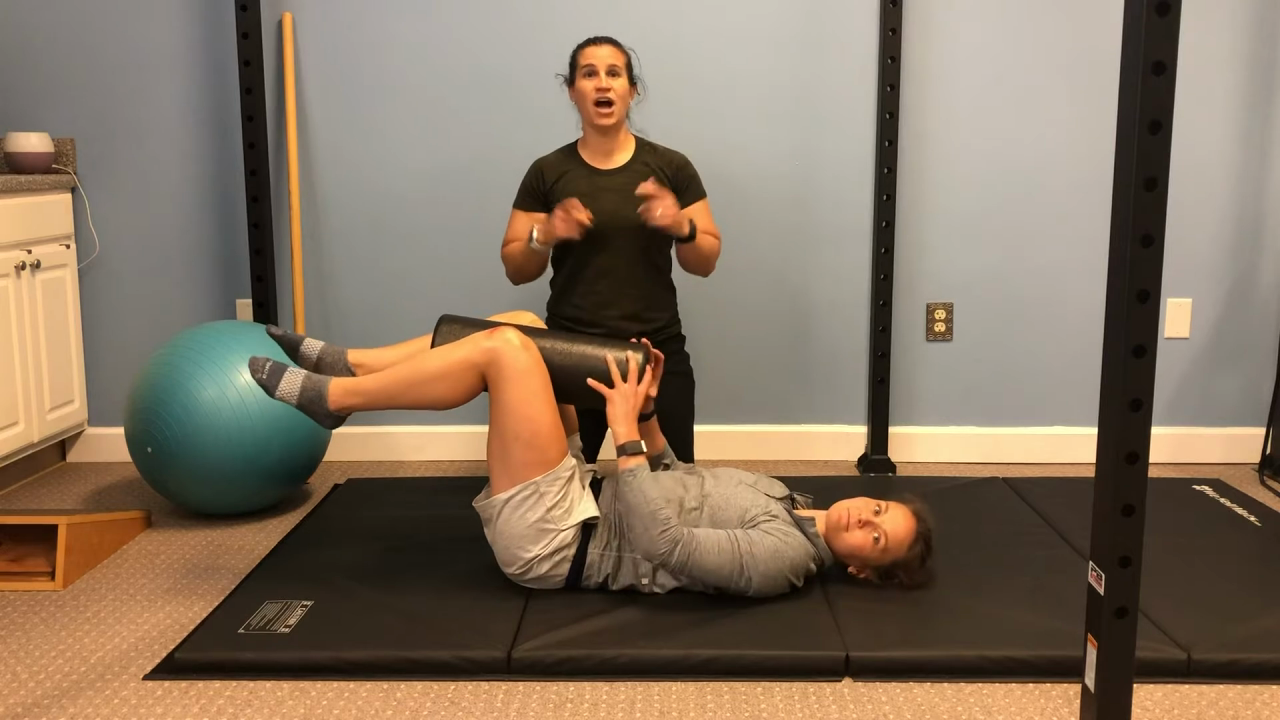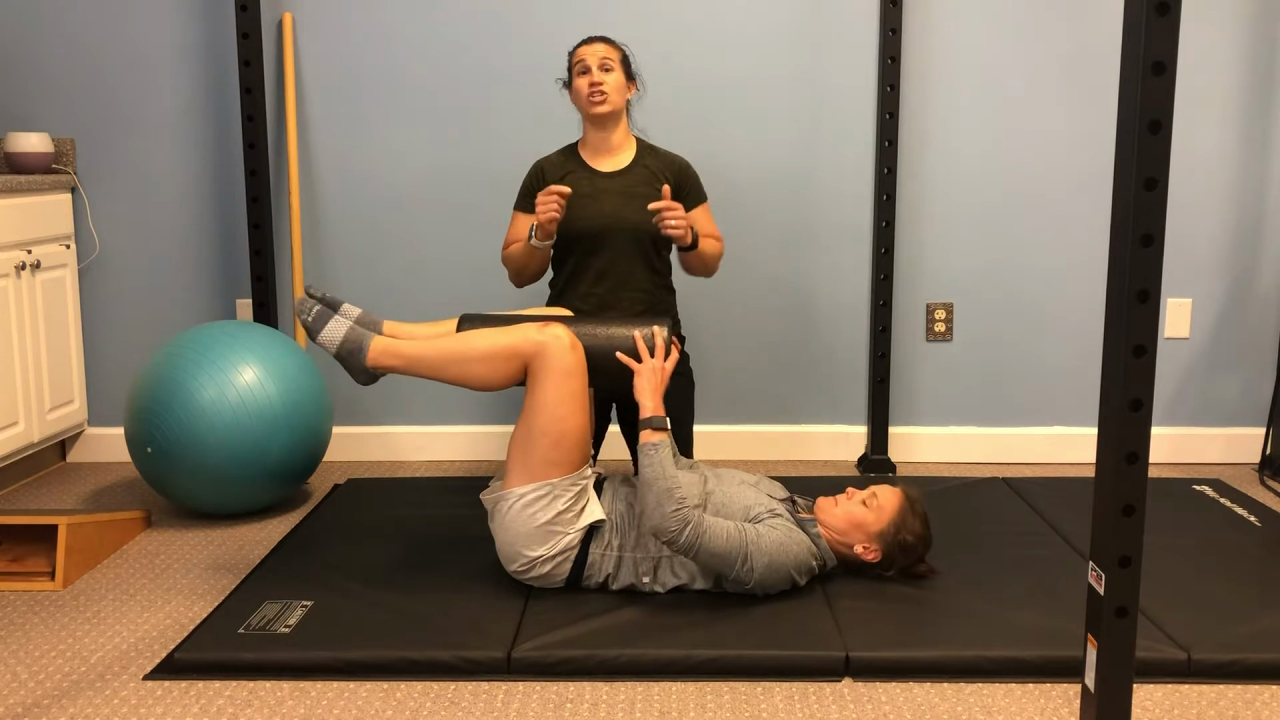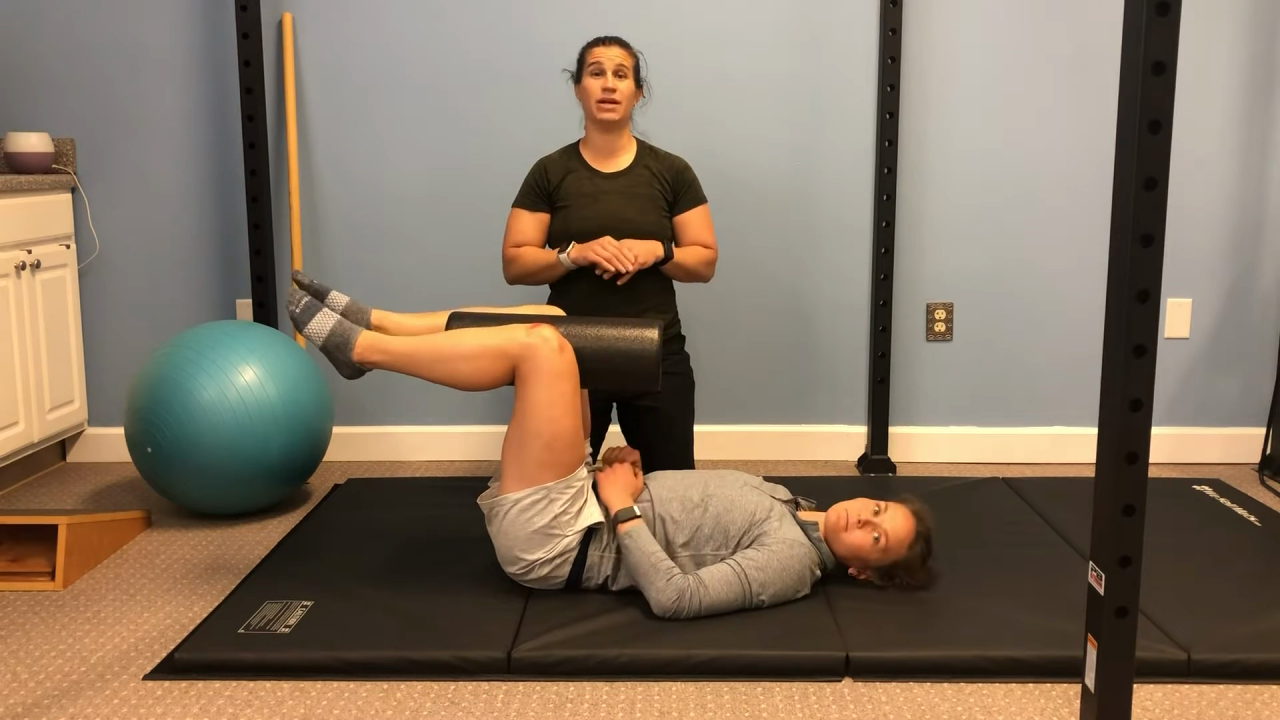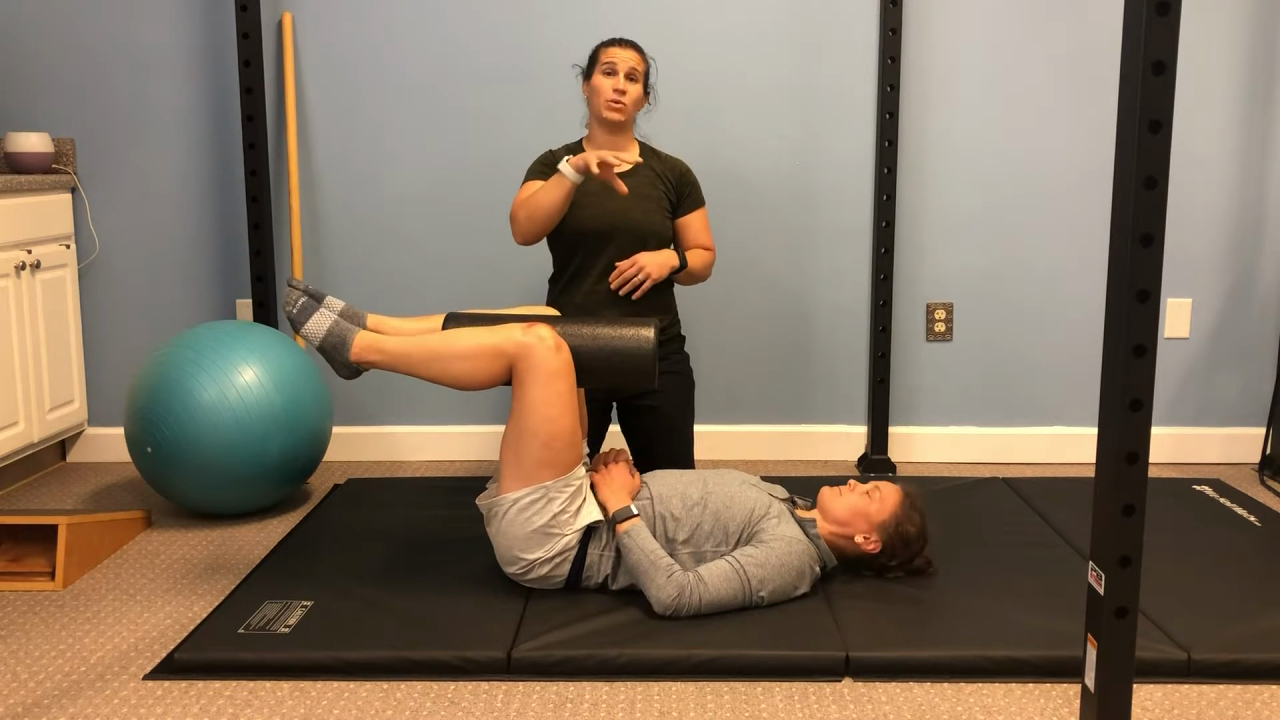
dt=1s
person 1, frame 1
left shoulder: (782, 557)
right shoulder: (790, 504)
left elbow: (661, 542)
left wrist: (623, 431)
right wrist: (646, 413)
left hip: (549, 541)
right hip: (584, 498)
left knee: (504, 349)
right knee: (519, 324)
left ankle: (329, 398)
right ankle: (345, 364)
person 1, frame 2
left shoulder: (786, 555)
right shoulder: (788, 510)
left elbow: (670, 523)
right elbow: (682, 483)
left wrist: (649, 407)
right wrist: (656, 399)
left hip: (549, 540)
right hip: (589, 502)
left knee: (554, 344)
right knee: (556, 322)
left ankle: (368, 353)
right ankle: (373, 331)
person 1, frame 3
left shoulder: (793, 562)
right shoulder: (786, 505)
left elbow: (674, 596)
left wrist: (623, 508)
right wrist: (630, 474)
left hip: (553, 541)
right hip: (588, 504)
left knee: (540, 346)
right knee: (548, 319)
left ankle: (359, 348)
right ankle: (364, 320)
person 1, frame 4
left shoulder: (792, 558)
right shoulder: (784, 507)
left elbow: (676, 595)
left wrist: (621, 508)
right wrist: (624, 480)
left hip: (551, 541)
right hip: (586, 508)
left knee: (536, 345)
right knee: (543, 321)
left ankle: (358, 348)
right ankle: (364, 325)
person 2, frame 1
left shoulder: (670, 167)
right shoulder: (547, 172)
left elbow: (707, 260)
right elbow: (515, 267)
left wrist: (680, 227)
right wrist: (546, 236)
left hip: (657, 354)
person 2, frame 2
left shoulder: (670, 169)
right shoulder: (548, 172)
left elbow: (710, 260)
right elbow: (518, 273)
left wrist: (686, 237)
right wrist: (542, 232)
person 2, frame 3
left shoulder: (672, 172)
right shoulder: (549, 172)
left elbow: (705, 261)
right elbow: (514, 263)
left wrist: (656, 252)
right wrist: (574, 254)
left hip: (657, 356)
person 2, frame 4
left shoulder: (672, 173)
right shoulder: (555, 164)
left elbow: (704, 257)
right elbow: (523, 230)
left wrist: (671, 261)
right wrist: (577, 169)
left hip: (656, 356)
